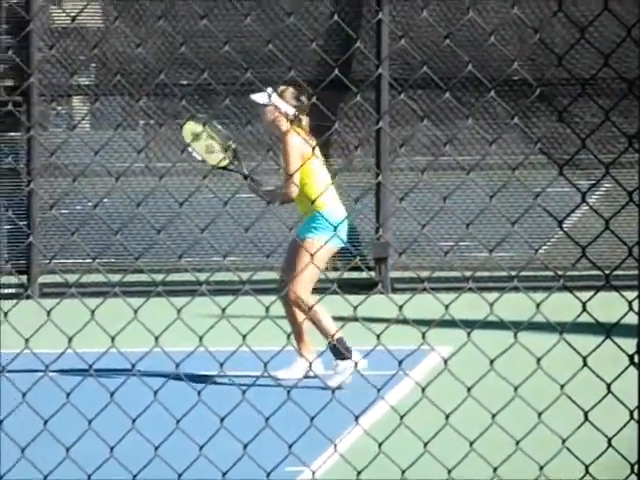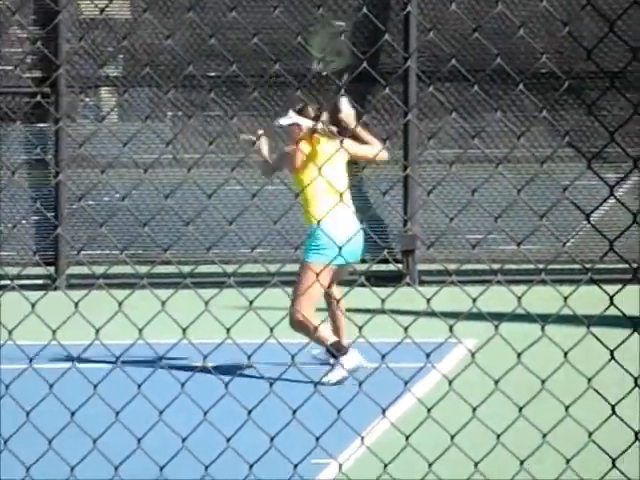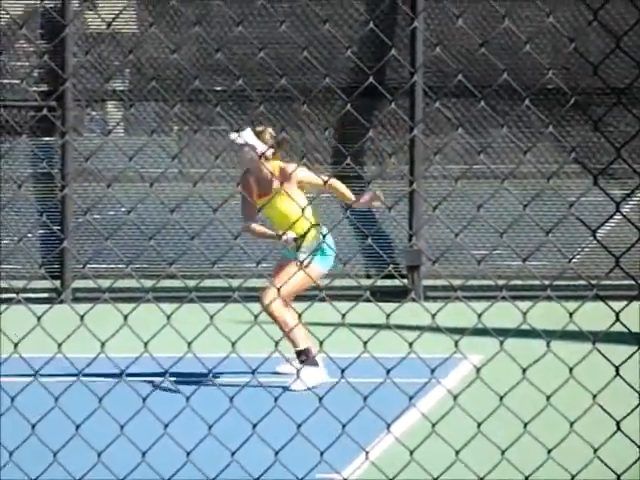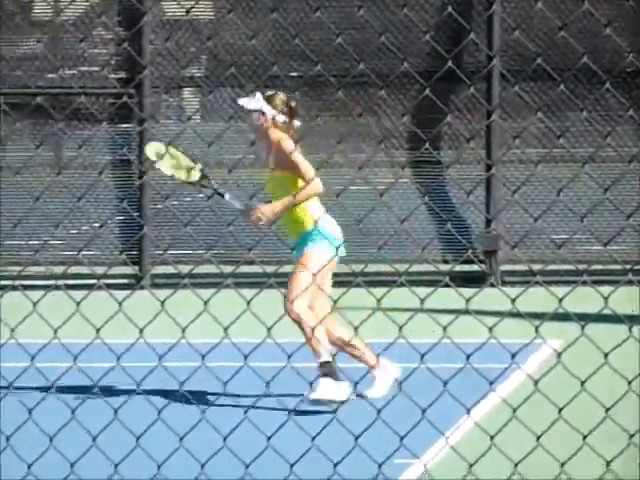
dt=0.7s
person 1, frame 1
left shoulder: (291, 138)
right shoulder: (296, 135)
left elbow: (291, 191)
left wrist: (264, 193)
right wrist: (270, 194)
left hip: (326, 220)
right hip: (318, 219)
left knee: (297, 293)
right knee: (288, 288)
left ankle: (347, 356)
right ankle: (307, 359)
person 1, frame 2
left shoulder: (293, 152)
right shoulder: (339, 144)
left elbow: (269, 168)
right elbow: (380, 154)
left wrist: (262, 147)
right wrist: (355, 125)
left hip: (326, 236)
right hip: (352, 234)
left knee: (299, 317)
right knee: (327, 283)
left ankle: (342, 354)
right ankle: (341, 347)
person 1, frame 3
left shoulder: (289, 172)
right shoulder: (247, 179)
left elbow: (329, 182)
right elbow: (249, 224)
left wrist: (356, 201)
right wrist: (279, 236)
left hip: (317, 247)
right hip: (295, 248)
left knee: (270, 299)
right knee: (277, 301)
left ankle: (311, 365)
right ankle: (305, 357)
person 1, frame 4
left shoulder: (283, 145)
right shoulder: (268, 147)
left elbow: (315, 185)
left wrist: (276, 207)
right wrist: (261, 210)
left hip: (319, 234)
right hip: (307, 239)
left knee: (296, 303)
right knee: (320, 319)
left ankle: (331, 377)
right ankle: (381, 367)
